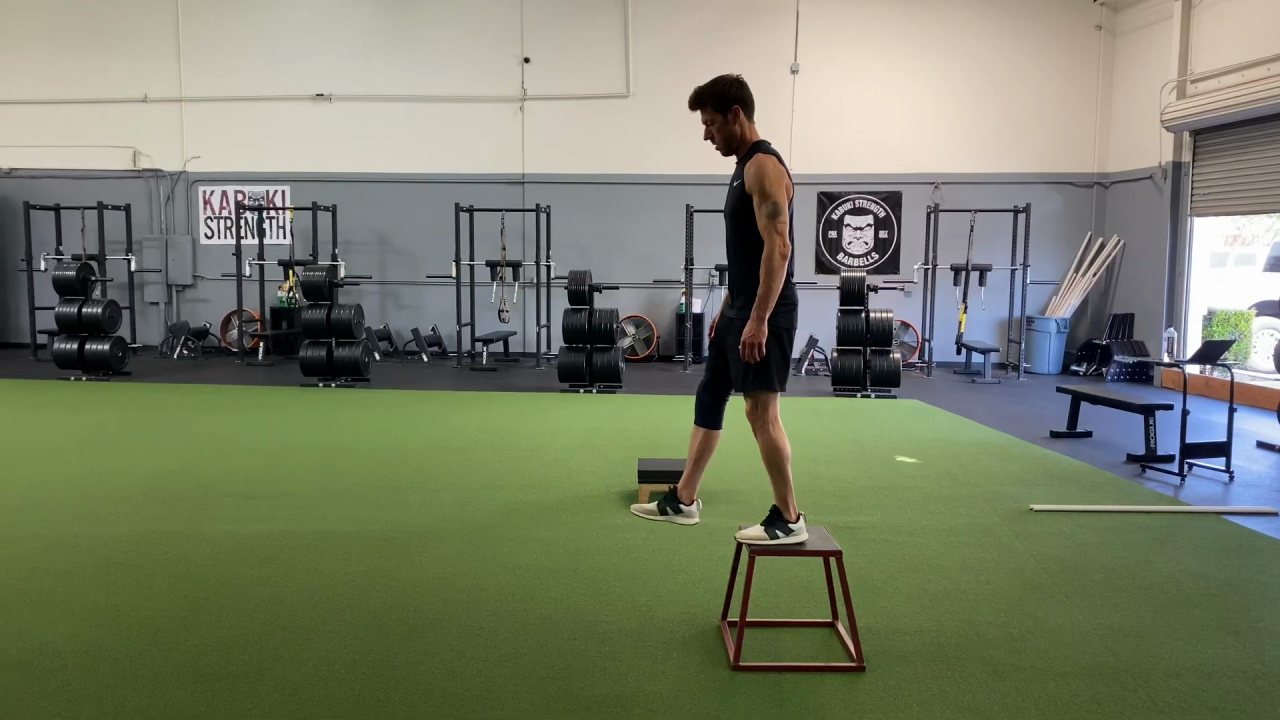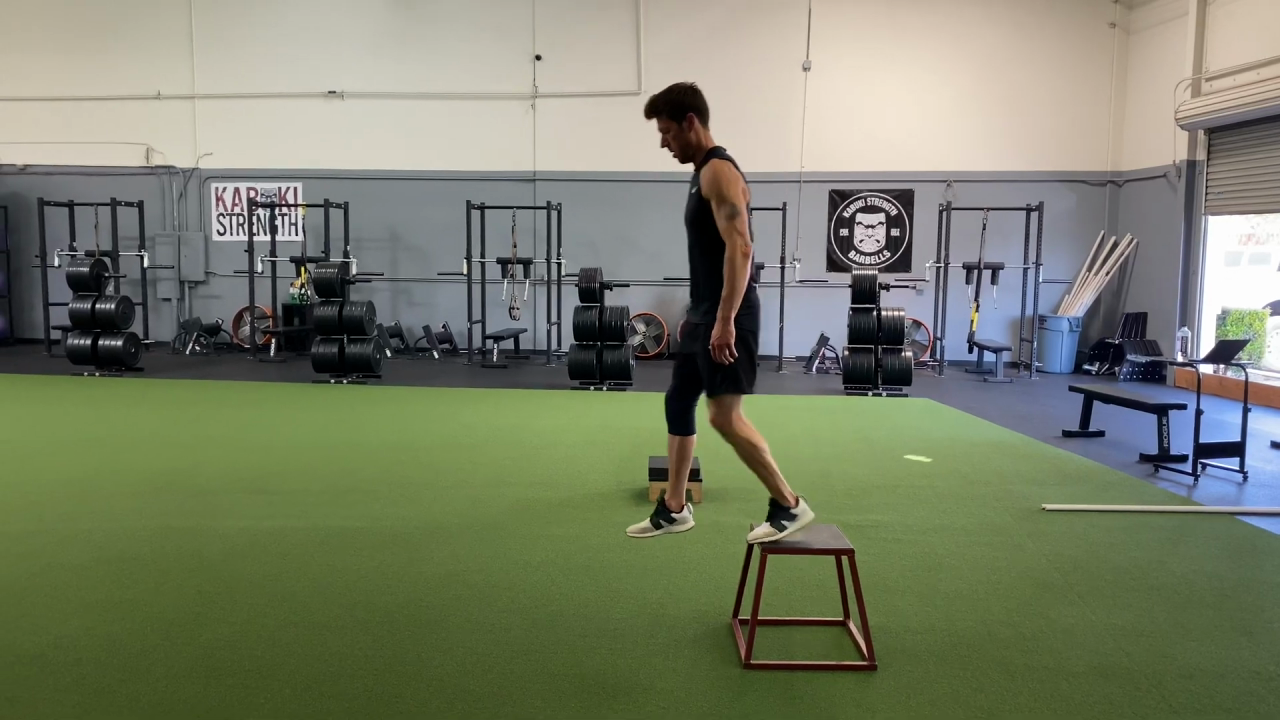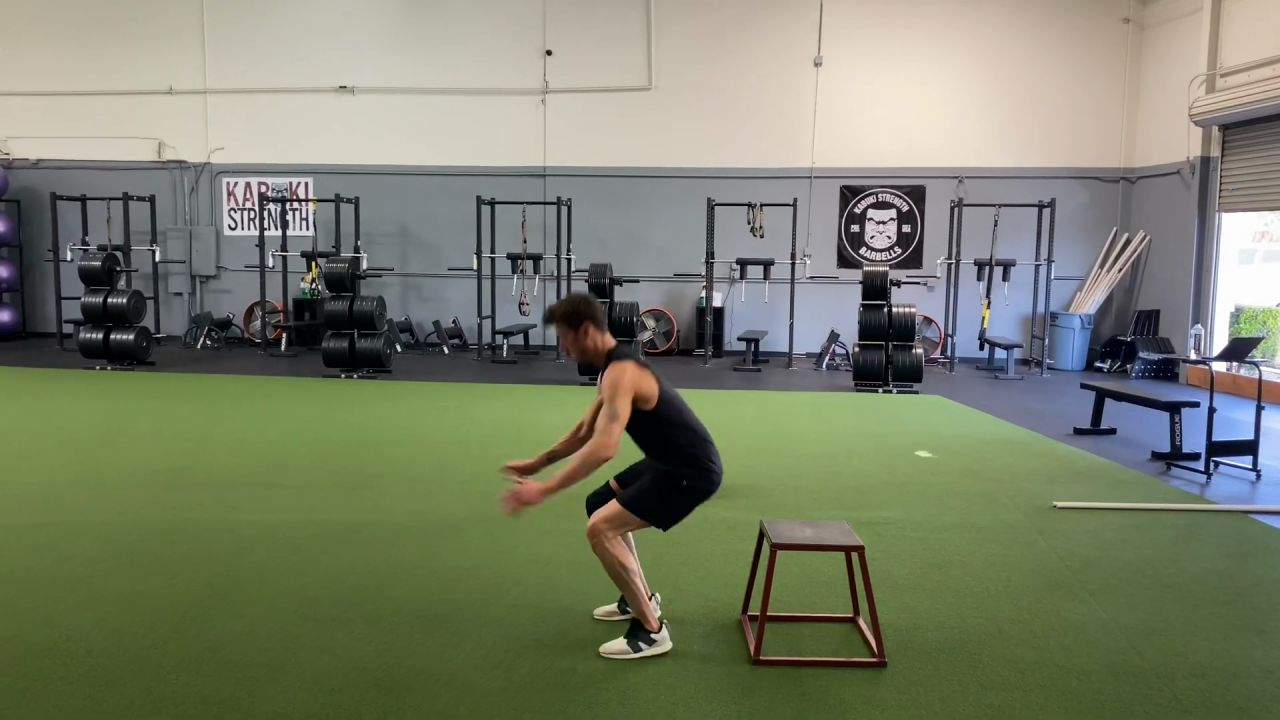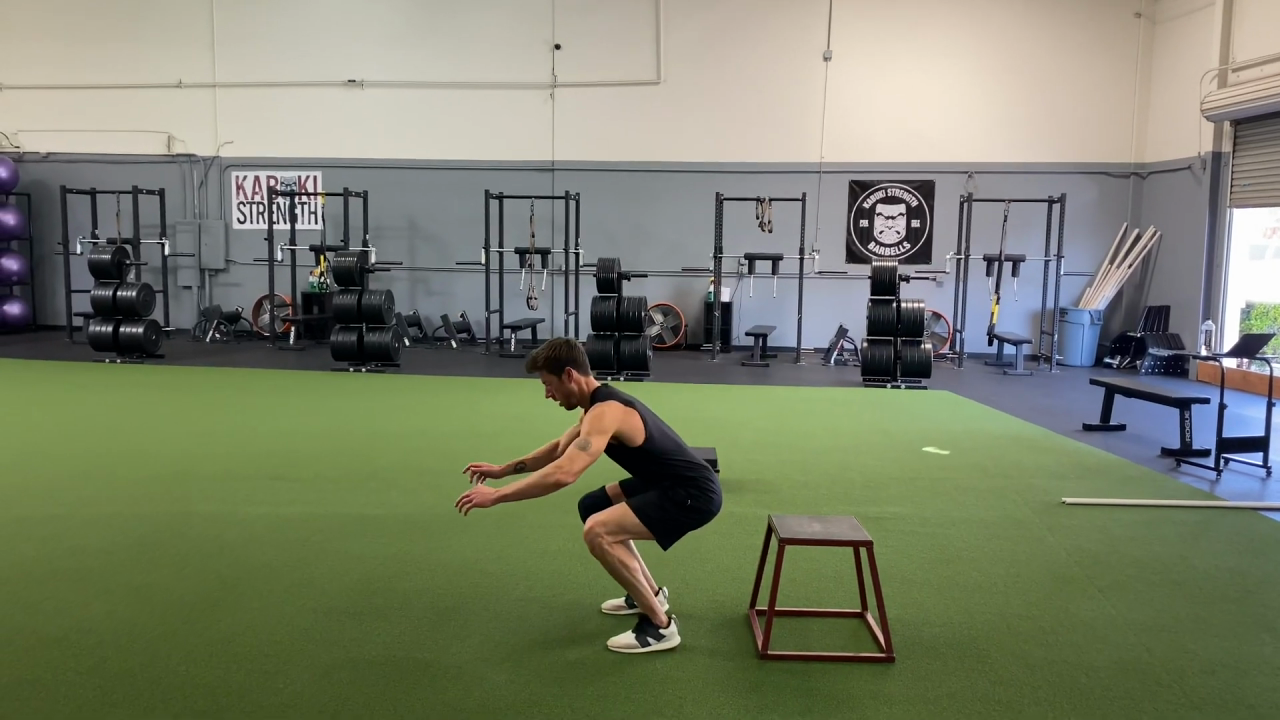
dt=0.5s
person 1, frame 1
left shoulder: (764, 166)
right shoulder: (745, 168)
left elbow: (778, 249)
left wrist: (758, 320)
right wrist: (727, 309)
left hip: (763, 314)
right hip: (740, 310)
left knee: (761, 413)
right knee: (709, 399)
left ankle: (788, 519)
right ankle: (682, 501)
person 1, frame 2
left shoulder: (717, 171)
right shoulder: (703, 173)
left elbow: (739, 249)
left wrist: (726, 320)
left hip: (726, 316)
right hip: (704, 314)
left knee: (724, 417)
right knee: (677, 404)
left ankle: (788, 504)
right ankle: (673, 509)
person 1, frame 3
left shoulder: (619, 373)
right shoulder: (619, 366)
left elbow: (603, 448)
right elbow: (587, 428)
left wrist: (542, 489)
right wrist: (538, 462)
left hip: (691, 469)
right hip: (674, 461)
left knee: (600, 528)
right knee: (598, 506)
left ankle: (650, 630)
right ankle: (638, 598)
person 1, frame 4
left shoulder: (604, 413)
right shoulder: (602, 402)
left elbow: (563, 473)
right elbow: (560, 449)
left wrist: (496, 496)
right wrist: (503, 469)
left hip: (694, 494)
right hip: (672, 482)
left knee: (597, 532)
right knee: (592, 507)
left ankle: (660, 625)
right ankle: (649, 592)
